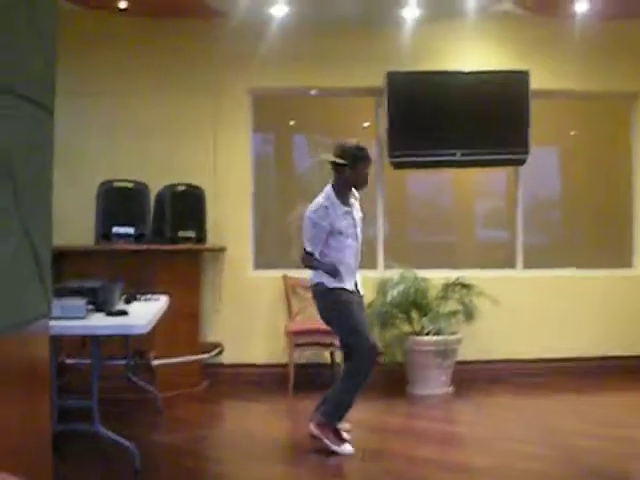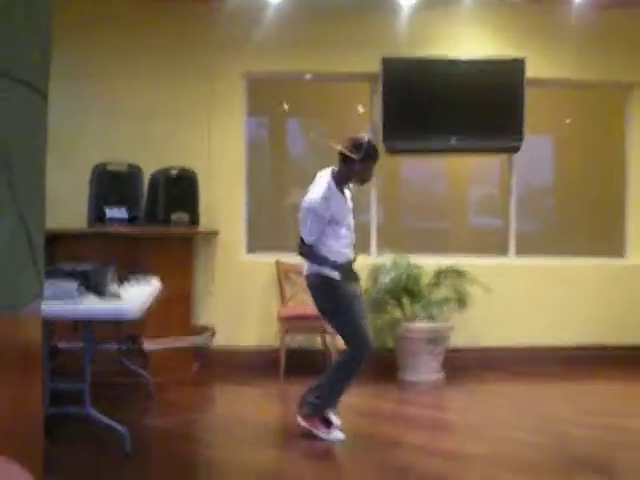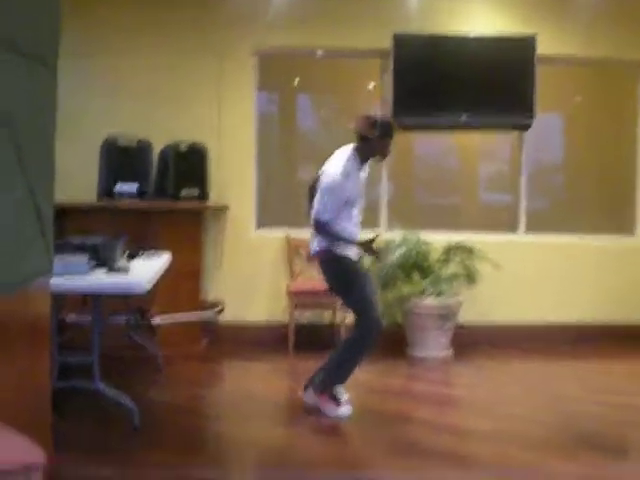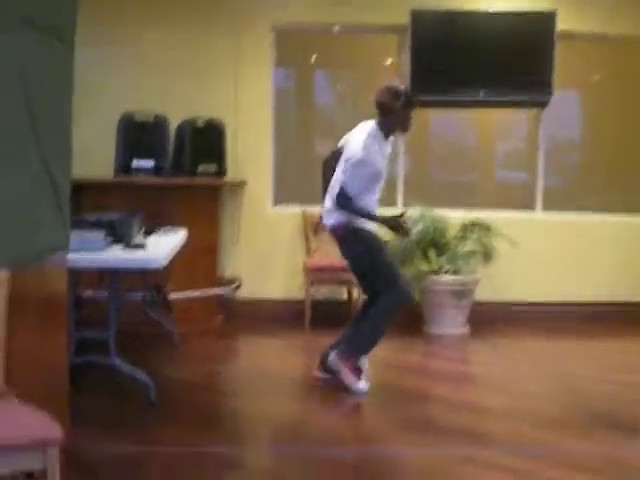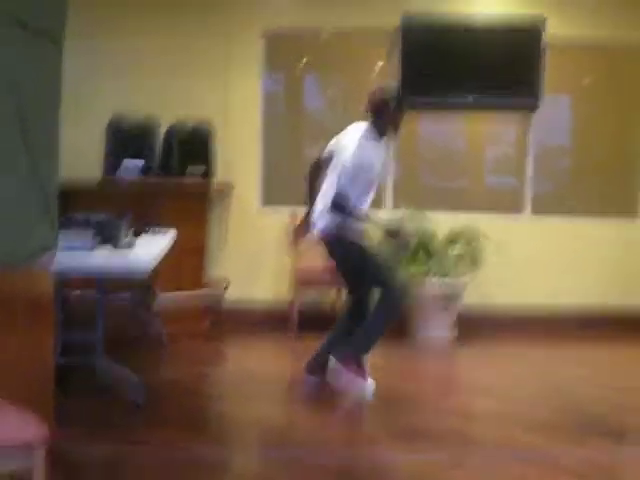
dt=0.1s
person 1, frame 1
left shoulder: (352, 195)
right shoulder: (319, 211)
right elbow: (308, 258)
right wrist: (325, 265)
left hip: (351, 288)
right hip: (331, 291)
left knee: (357, 357)
right knee: (368, 351)
left ankle: (329, 420)
right ankle: (325, 419)
person 1, frame 2
left shoulder: (331, 178)
right shoulder: (320, 201)
right elbow: (305, 247)
right wrist: (338, 266)
left hip: (341, 277)
right hip: (327, 279)
left knee: (357, 346)
right knee: (361, 346)
left ankle: (314, 405)
right ankle: (313, 411)
person 1, frame 3
left shoulder: (349, 155)
right shoulder: (340, 178)
left elbow: (313, 190)
right elbow: (319, 225)
right wrist: (358, 244)
left hip: (347, 253)
right hip: (336, 255)
left knee: (366, 323)
right knee: (370, 324)
left ankle: (320, 383)
right ankle: (322, 387)
person 1, frame 4
left shoulder: (365, 128)
right shoulder: (371, 153)
left elbow: (331, 161)
right elbow: (344, 200)
left wrist: (327, 210)
right wrist: (384, 221)
left hip: (349, 226)
right hip: (350, 228)
left knee: (378, 294)
right knee: (398, 292)
left ankle: (332, 360)
right ankle: (347, 355)
person 1, frame 5
left shoulder: (355, 130)
right shoulder: (368, 156)
right elbow: (339, 205)
left wrist: (311, 214)
left hip: (333, 230)
right hip: (340, 232)
left knee: (360, 299)
right knee: (393, 295)
left ankle: (320, 365)
right ankle: (349, 358)
